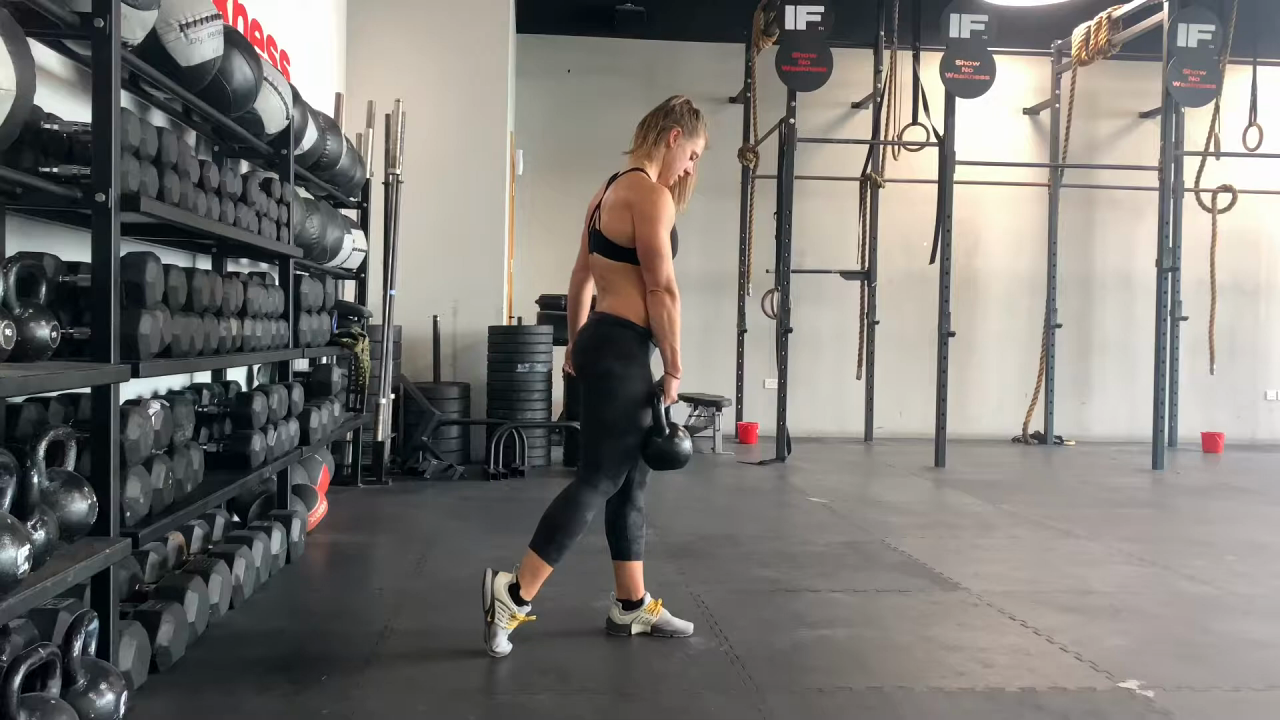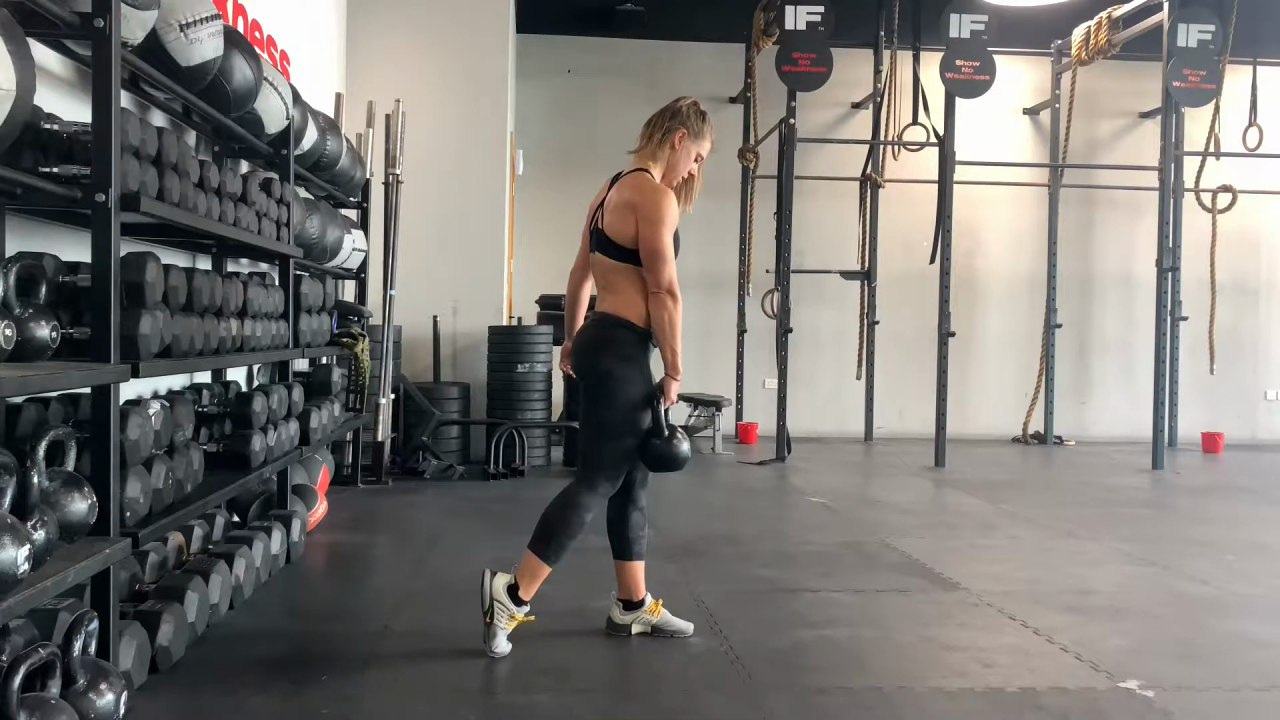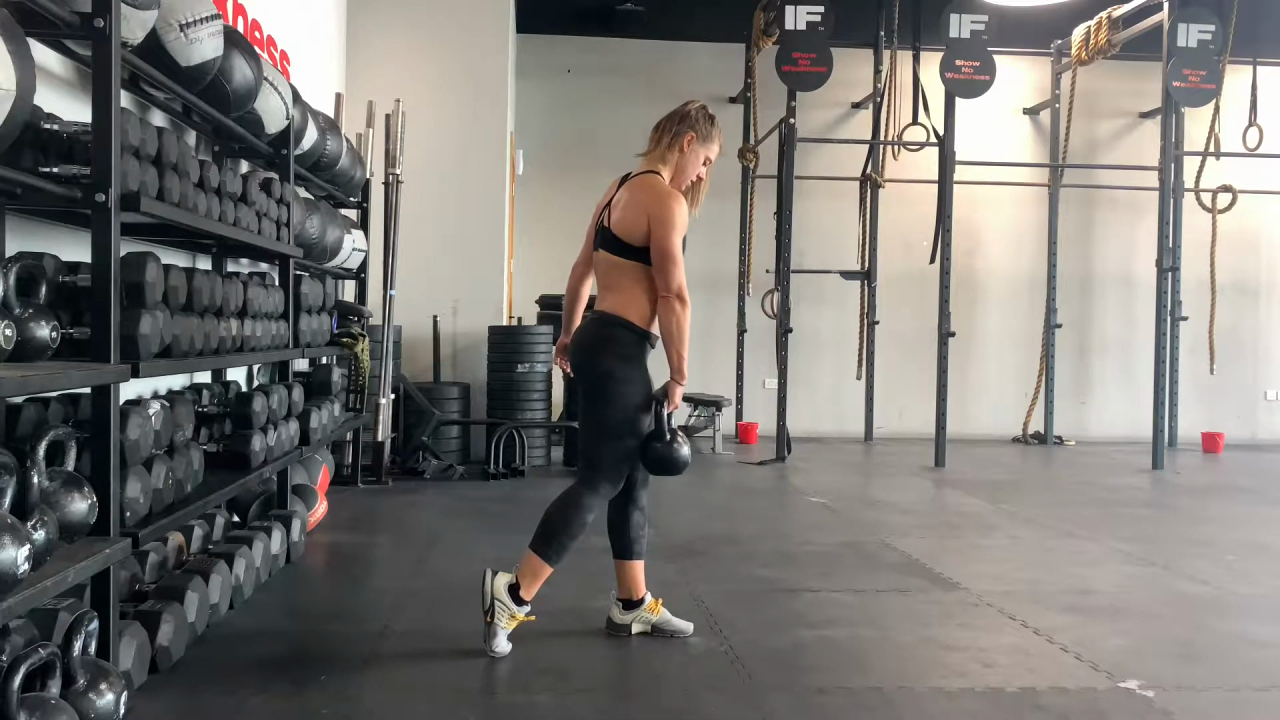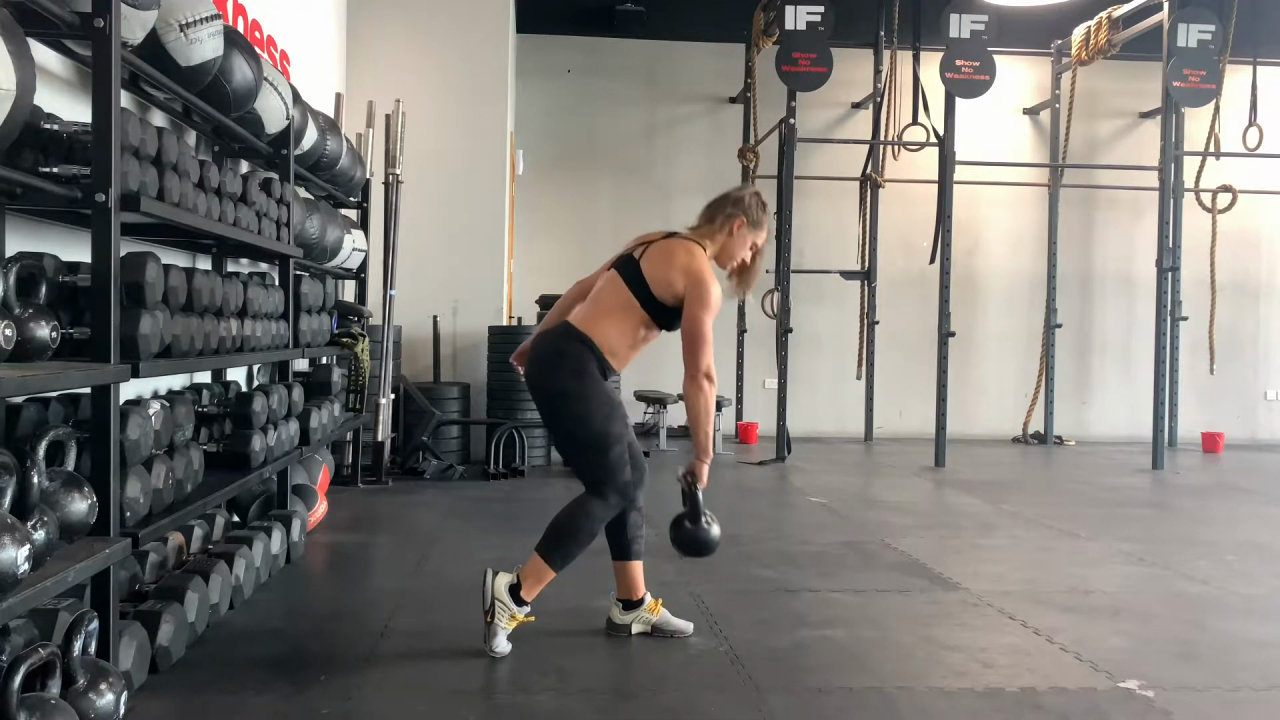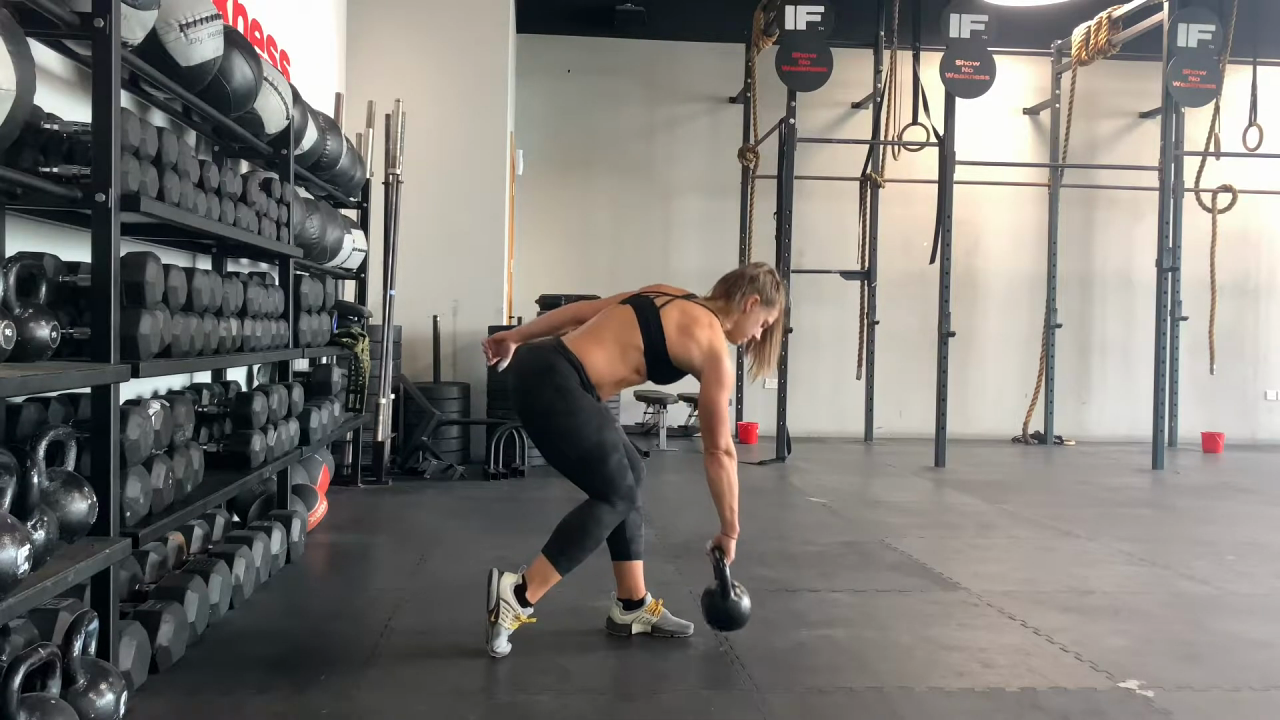
dt=0.5s
person 1, frame 1
left shoulder: (613, 189)
right shoulder: (652, 195)
left elbow: (582, 274)
right elbow: (662, 289)
left wrist: (576, 342)
right wrist: (674, 368)
left hip: (602, 342)
right hip: (621, 351)
left knee: (630, 480)
right knee: (600, 479)
left ankle: (632, 605)
right ankle: (512, 593)
person 1, frame 2
left shoulder: (613, 188)
right shoulder: (655, 196)
left elbow: (581, 272)
right elbow: (663, 292)
left wrist: (572, 340)
right wrist: (674, 370)
left hip: (600, 342)
right hip: (621, 352)
left knee: (631, 480)
right knee: (598, 480)
left ankle: (632, 605)
right ankle: (511, 593)
person 1, frame 3
left shoulder: (621, 189)
right shoulder: (666, 199)
left elbow: (581, 271)
right elbow: (673, 295)
left wrist: (569, 335)
right wrist: (679, 375)
left hip: (598, 341)
right hip: (618, 351)
left knee: (630, 476)
right knee: (601, 480)
left ankle: (632, 605)
right ankle: (511, 595)
person 1, frame 4
left shoulder: (659, 243)
right shoulder: (701, 276)
left elbow: (584, 287)
right elbow: (699, 376)
left wrist: (537, 340)
right wrist: (702, 458)
left hip: (555, 357)
right hip: (571, 369)
left knee: (630, 474)
right knee: (610, 489)
left ankle: (632, 605)
right ankle: (512, 594)
person 1, frame 5
left shoulder: (669, 298)
right shoulder: (713, 349)
left elbow: (584, 310)
right elbow: (719, 451)
left wrist: (516, 337)
right wrist: (730, 530)
left hip: (542, 366)
right hip: (553, 383)
left knee: (628, 474)
right knee: (615, 494)
left ankle: (632, 606)
right ankle: (517, 596)
